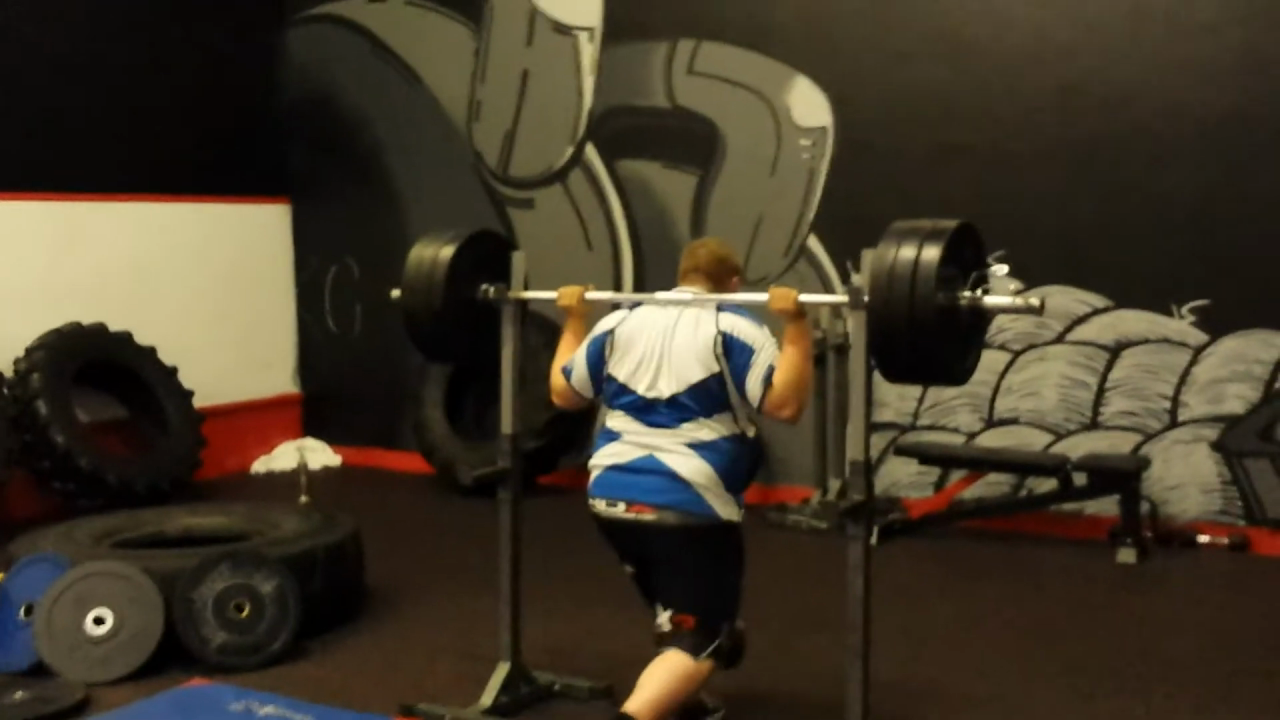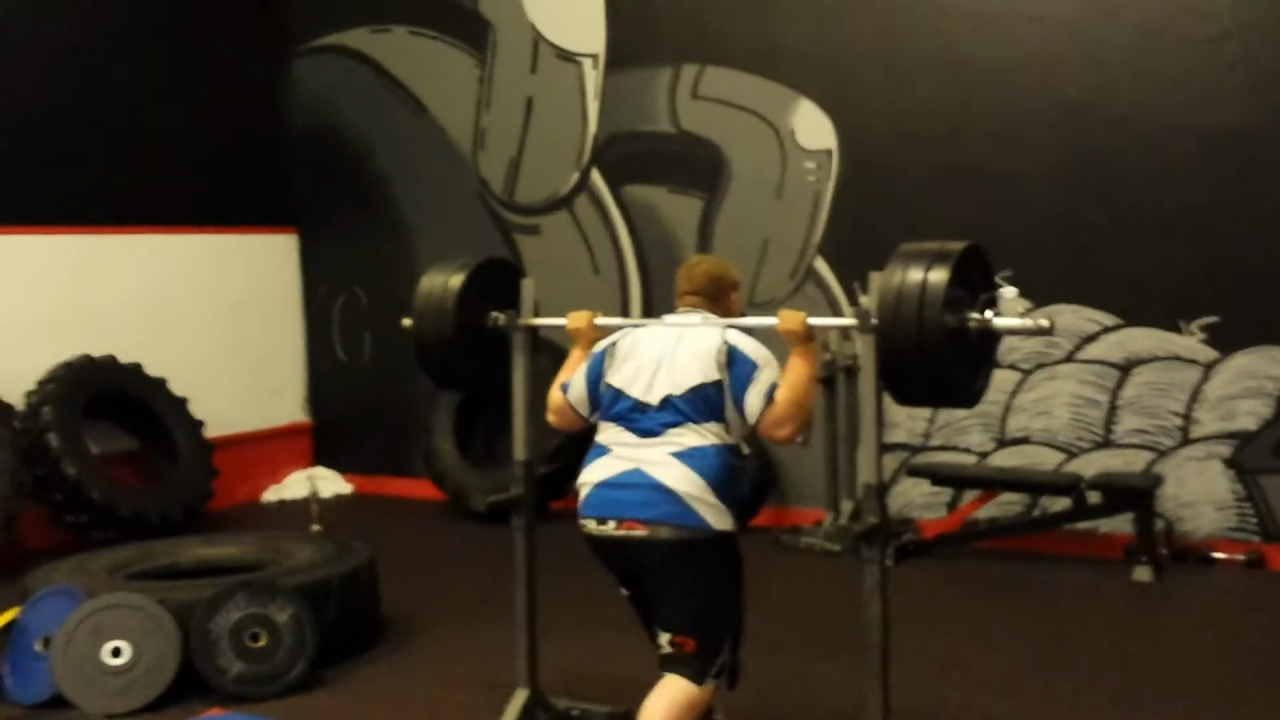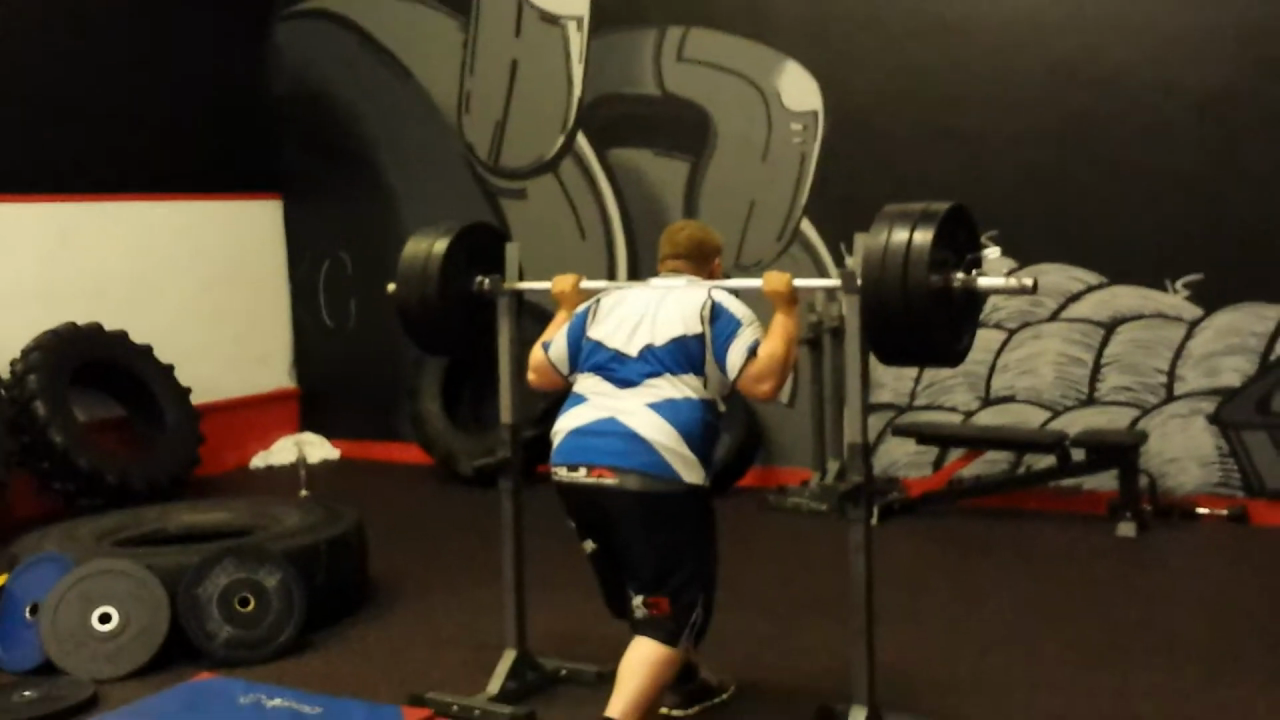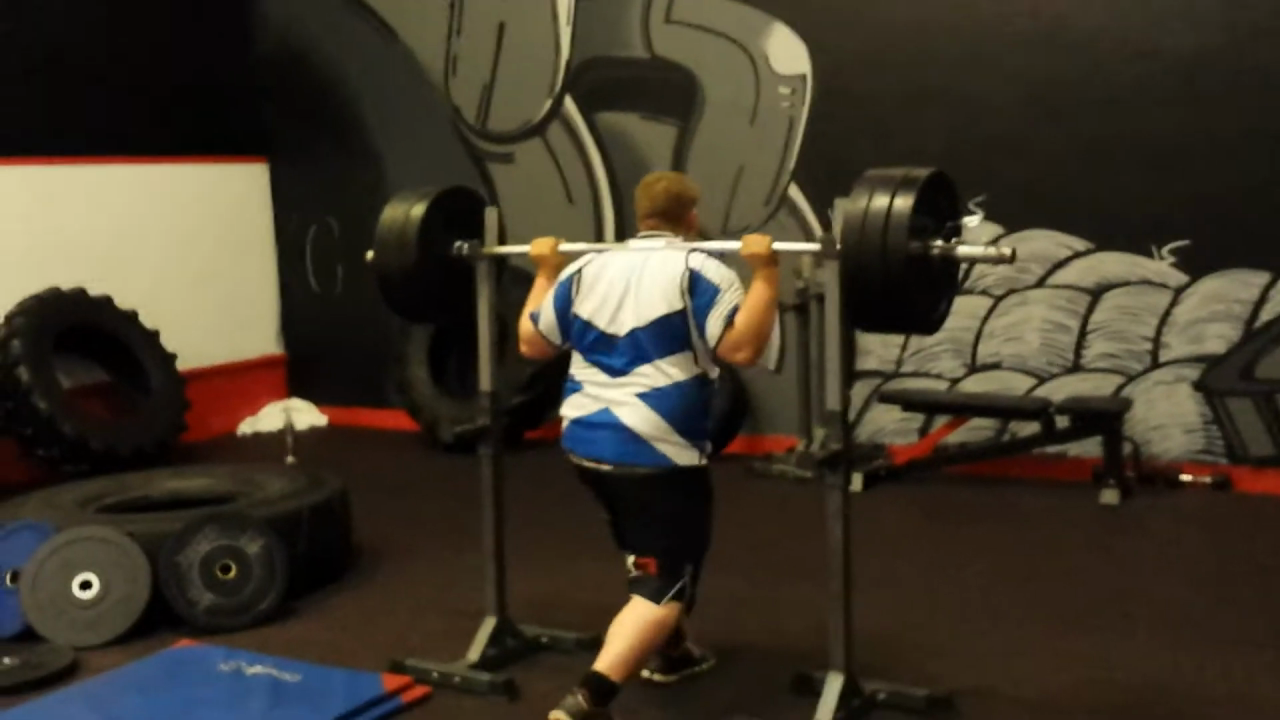
dt=0.5s
person 1, frame 1
left shoulder: (618, 324)
right shoulder: (732, 329)
left elbow: (563, 394)
right elbow: (786, 404)
left wrist: (573, 321)
right wrist: (795, 325)
left hip: (611, 499)
right hip: (692, 508)
left knee: (678, 612)
right knee: (695, 644)
person 1, frame 2
left shoulder: (620, 343)
right shoulder: (734, 347)
left elbow: (559, 415)
right elbow: (784, 423)
left wrist: (581, 345)
right wrist: (801, 347)
left hip: (601, 513)
right hip: (683, 520)
left knee: (678, 634)
right knee: (696, 662)
person 1, frame 3
left shoulder: (604, 304)
right shoulder: (716, 306)
left elbow: (539, 373)
right elbow: (763, 381)
left wrist: (565, 308)
right wrist: (784, 308)
left hip: (574, 465)
right hip: (654, 472)
left knee: (645, 593)
right knee: (668, 616)
person 1, frame 4
left shoulder: (585, 269)
right shoulder: (698, 270)
left elbow: (531, 343)
right elbow: (743, 346)
left wrist: (545, 272)
right wrist: (763, 271)
left hip: (586, 443)
right hip: (658, 451)
left knee: (655, 551)
right knee: (662, 586)
left ankle: (666, 649)
